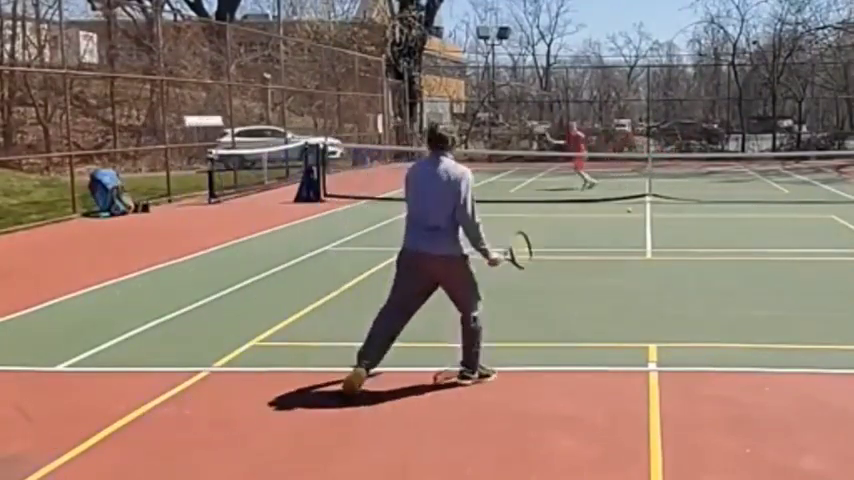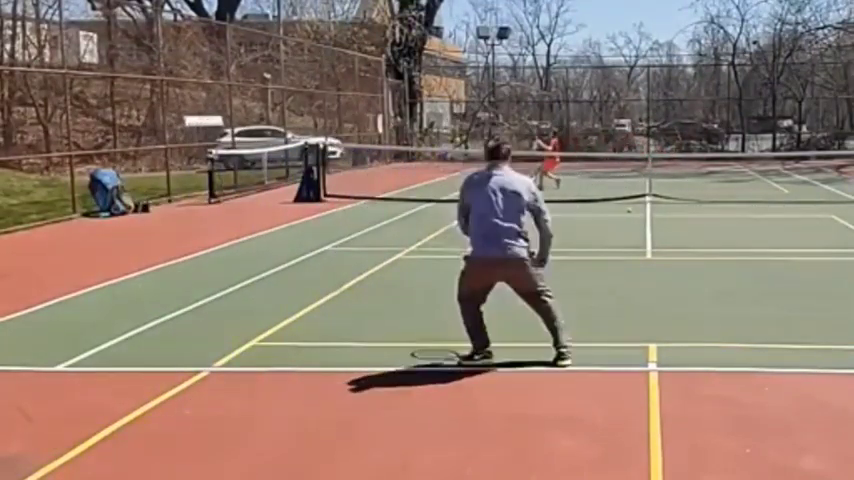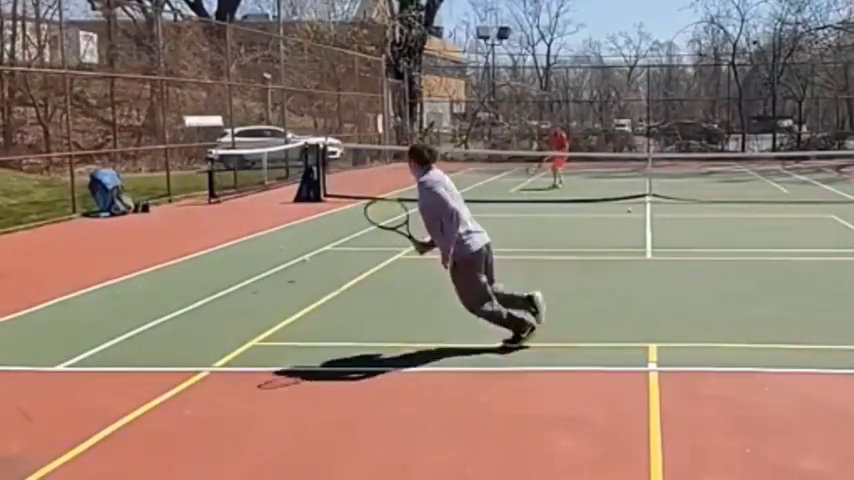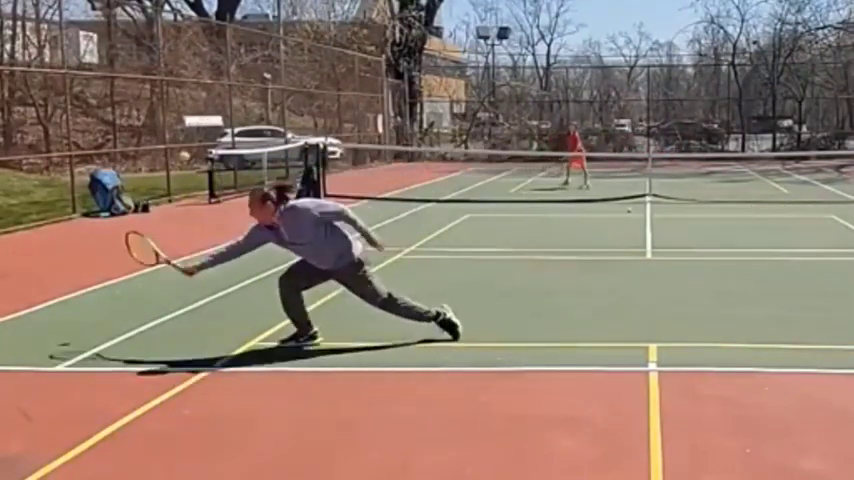
dt=0.4s
person 1, frame 1
left shoulder: (414, 172)
right shoulder: (460, 174)
right elbow: (468, 219)
right wrist: (487, 253)
left hip: (413, 252)
right hip: (448, 255)
left knee: (393, 312)
right knee: (471, 307)
left ankle: (362, 366)
right ankle: (470, 368)
person 1, frame 2
left shoulder: (472, 182)
right shoulder: (525, 183)
left elbow: (463, 222)
right elbow: (544, 225)
right wrist: (542, 257)
left hip: (481, 259)
right hip: (516, 256)
left knee: (467, 298)
right knee: (542, 299)
left ankle: (480, 349)
right ankle: (562, 350)
person 1, frame 3
left shoulder: (426, 183)
right shoulder: (435, 179)
left elbow: (452, 212)
left wrist: (448, 249)
right wrist: (430, 242)
left hip: (465, 250)
right hip: (477, 243)
left knee: (478, 303)
right knee: (482, 293)
left ankle: (524, 325)
right ankle: (529, 301)
person 1, frame 4
left shoulder: (299, 210)
right shoulder: (265, 229)
left elbow: (341, 211)
right elbow: (237, 248)
left wrist: (368, 236)
right wrist: (199, 266)
left hip: (346, 260)
right hip: (321, 263)
left knee: (382, 299)
right knee: (288, 283)
left ankle: (439, 315)
right ankle: (307, 331)
